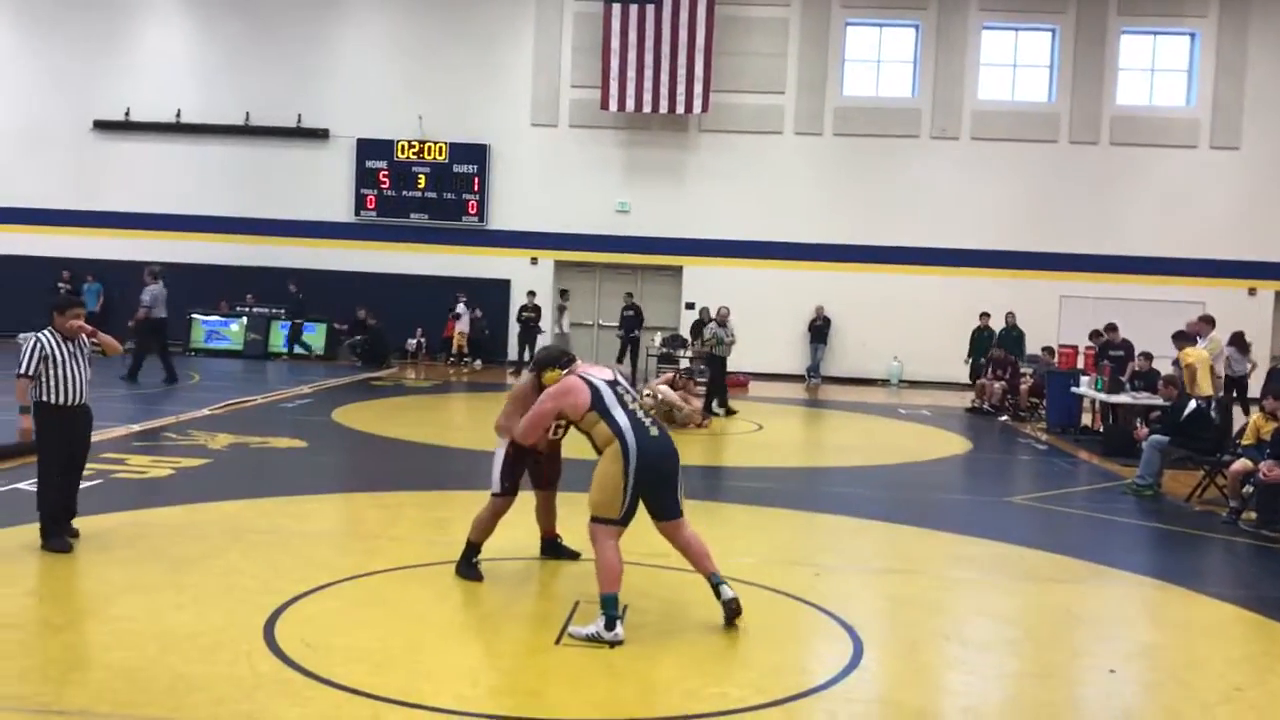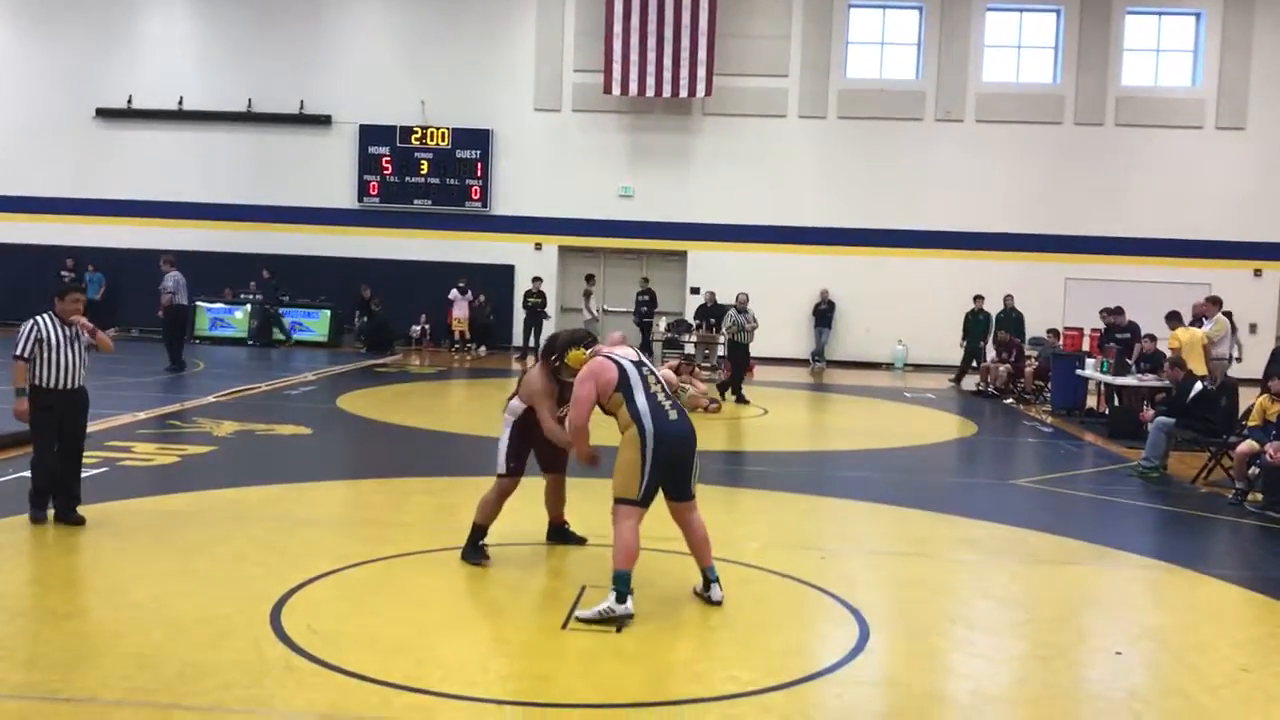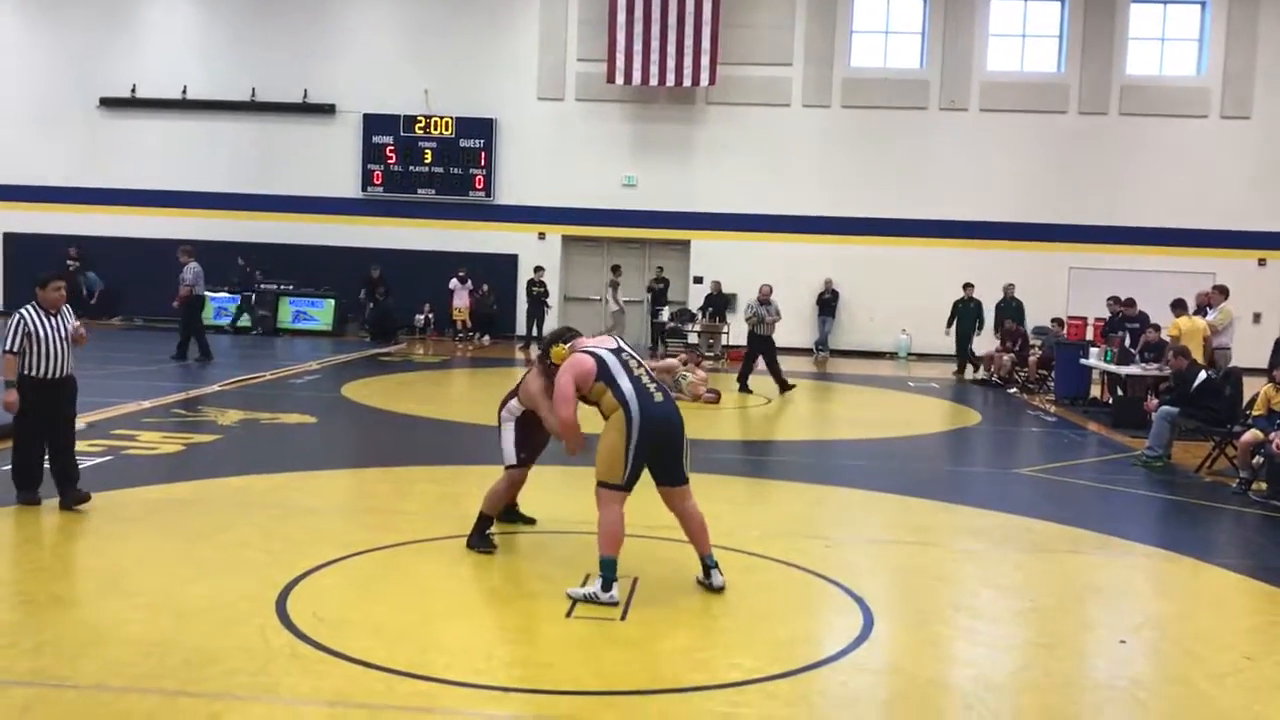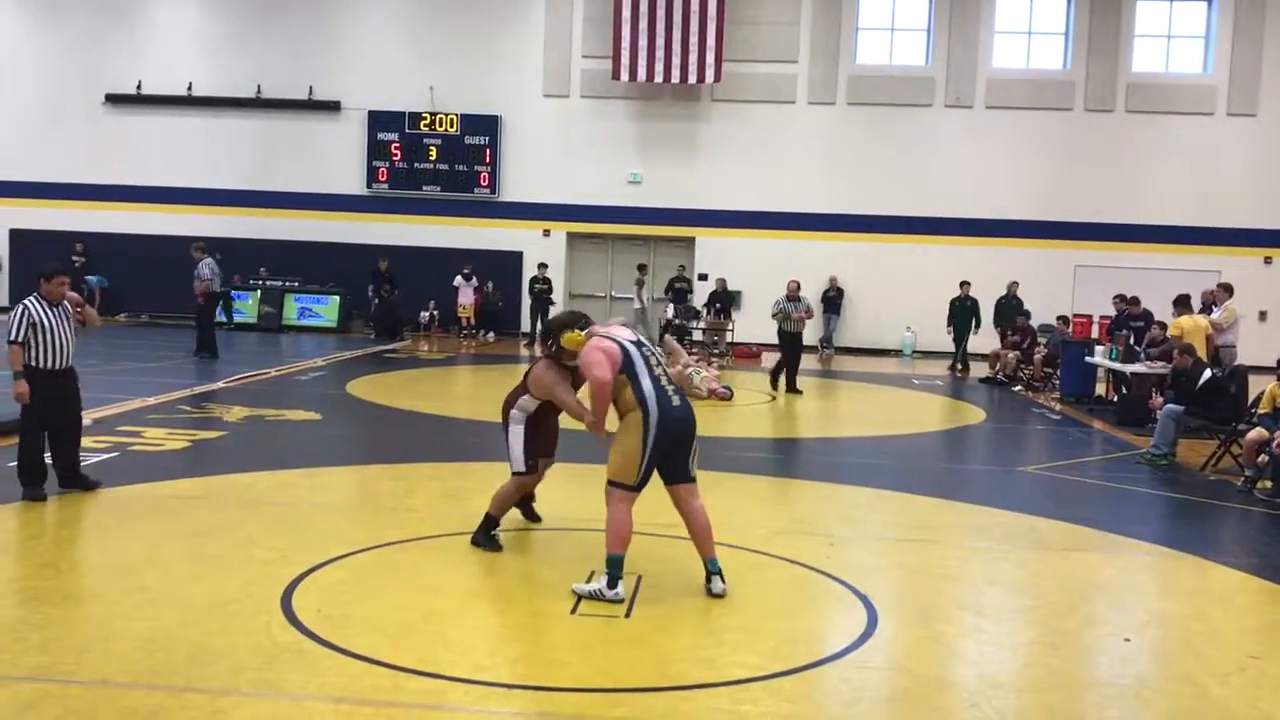
dt=0.4s
person 1, frame 1
left shoulder: (561, 390)
right shoulder: (605, 372)
left elbow: (525, 435)
left wrist: (540, 419)
left hip: (628, 453)
right hip: (663, 446)
left knee: (603, 536)
right knee: (678, 527)
left ankle: (610, 623)
right ankle: (723, 591)
person 1, frame 2
left shoulder: (590, 371)
right shoulder: (628, 351)
left elbow: (578, 422)
left wrist: (582, 451)
left hip: (647, 435)
right hip: (683, 429)
left knee: (626, 516)
right knee: (687, 511)
left ankle: (620, 599)
right ankle: (711, 584)
person 1, frame 3
left shoulder: (570, 367)
right shoulder: (611, 340)
left elbow: (563, 418)
left wrist: (572, 442)
left hip: (634, 419)
right hip: (669, 413)
left knee: (609, 500)
right knee: (681, 498)
left ankle: (606, 585)
right ankle: (712, 572)
person 1, frame 4
left shoulder: (593, 348)
right shoulder: (622, 333)
left elbow: (603, 381)
left wrist: (596, 418)
left hip: (648, 421)
right hip: (682, 415)
left knee: (619, 498)
right knee: (689, 500)
left ankle: (612, 583)
right ankle: (714, 576)
person 2, frame 1
left shoulder: (83, 340)
right shoulder: (39, 342)
left elbow: (117, 350)
right elbow: (24, 379)
left wrist: (92, 332)
right wrist: (24, 414)
left hip: (80, 413)
right hip: (50, 416)
left knee: (73, 472)
right knee: (50, 475)
left ankle: (63, 521)
right ankle: (51, 534)
person 2, frame 2
left shoulder: (84, 326)
right shoulder: (37, 325)
left elbow: (108, 348)
right elbow: (21, 361)
left wrist: (90, 330)
right wrist: (20, 396)
left hip: (75, 398)
right hip: (45, 399)
left knee: (72, 455)
right knee: (44, 455)
left ankle: (67, 508)
right ankle: (39, 506)
person 2, frame 3
left shoulder: (66, 311)
right shoulder: (23, 317)
left elbow: (77, 343)
left wrist: (81, 337)
left hip: (63, 385)
right hip: (33, 387)
left knee: (64, 439)
right knee: (29, 440)
left ankle: (68, 491)
right ankle: (27, 489)
person 2, frame 4
left shoulder: (66, 305)
right shoulder: (26, 309)
left elbow: (94, 323)
right elbow: (15, 346)
left wrist: (80, 304)
right wrist: (19, 379)
left hip: (65, 376)
right hip: (38, 378)
left knee: (70, 428)
right knee: (33, 433)
left ankle: (71, 477)
right ankle: (32, 484)
person 3, frame 1
right shoulder: (528, 387)
right elbow: (502, 426)
left hip: (549, 444)
right hip: (516, 442)
left knee: (547, 496)
right knee: (499, 503)
left ankle: (550, 544)
right ankle: (467, 559)
person 3, frame 2
left shoulder: (572, 370)
right shoulder: (541, 380)
right elbow: (549, 427)
left hip: (548, 421)
right hip: (520, 423)
left knee: (556, 478)
right knee: (506, 484)
left ankle: (557, 529)
right ankle: (473, 543)
person 3, frame 3
right shoulder: (539, 382)
right elbow: (550, 423)
left hip: (536, 419)
right hip: (517, 419)
left knee: (523, 468)
right knee: (514, 473)
left ankle: (508, 508)
right ankle: (478, 532)
person 3, frame 4
left shoulder: (571, 354)
right shoulder: (550, 373)
right elbow: (570, 405)
right wrist: (590, 418)
left hip: (544, 414)
right hip: (522, 417)
left knee: (544, 463)
right knee: (523, 478)
left ankle: (524, 499)
right ankle: (484, 531)
